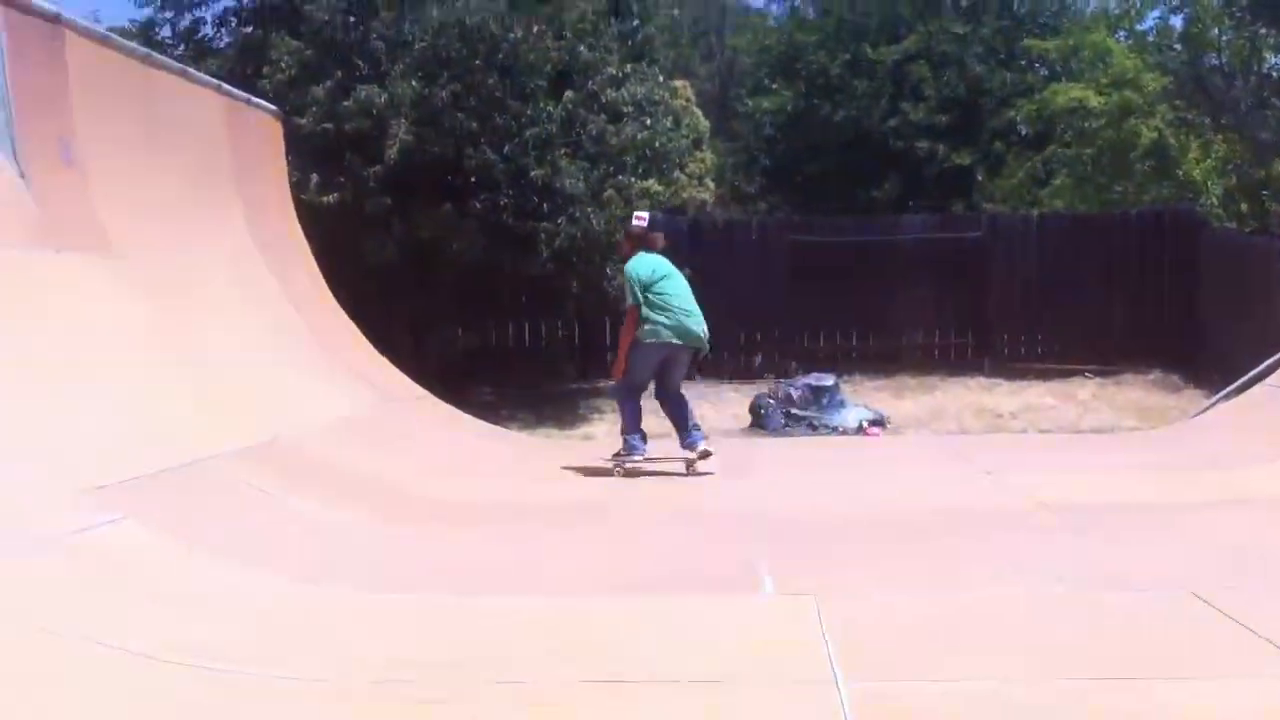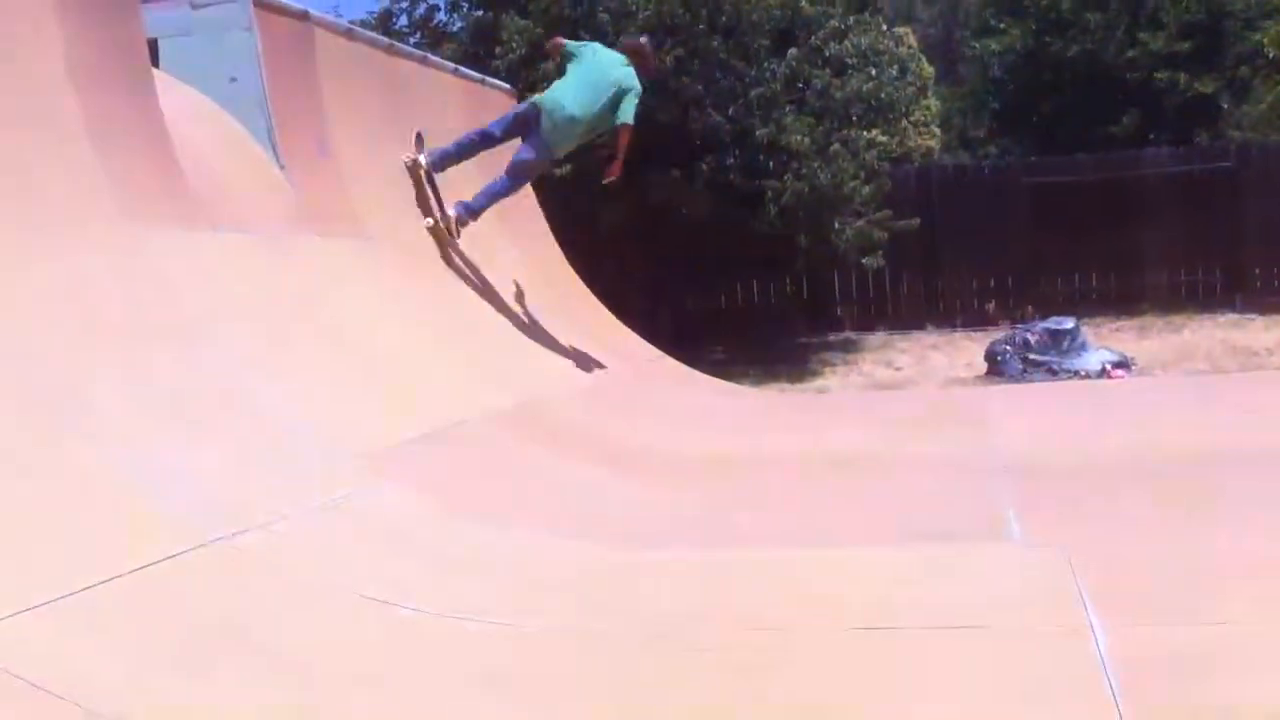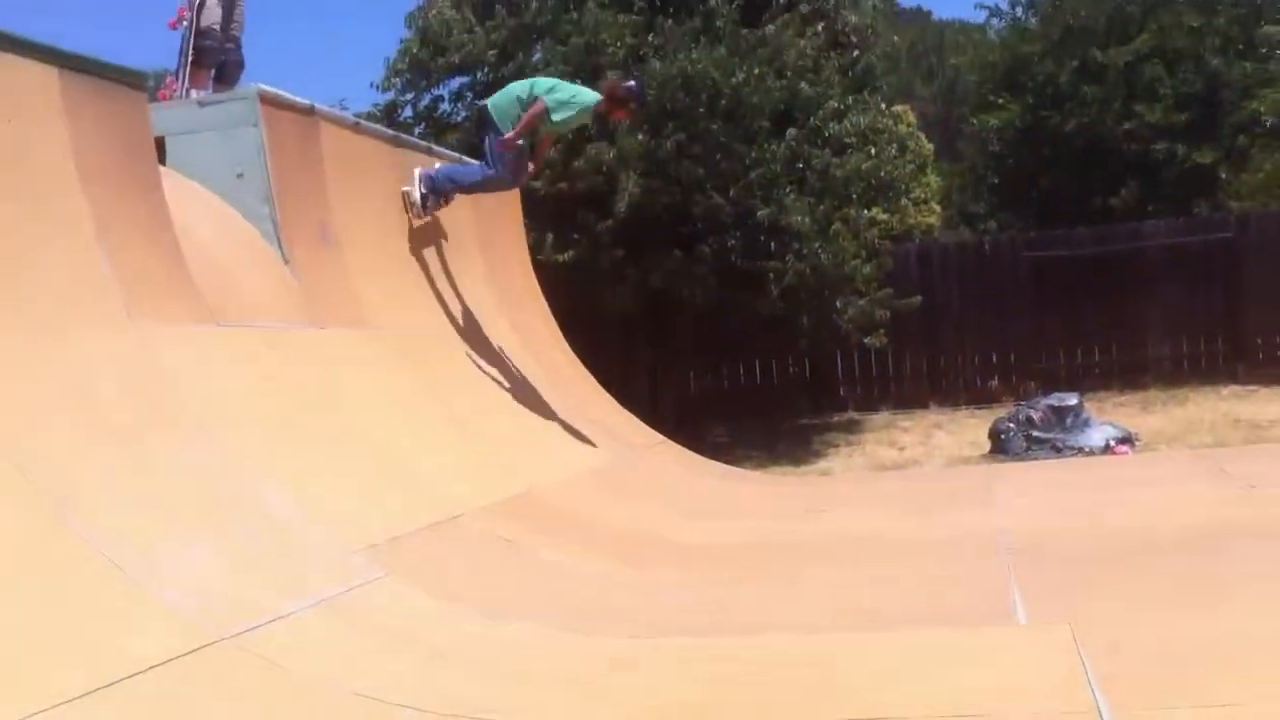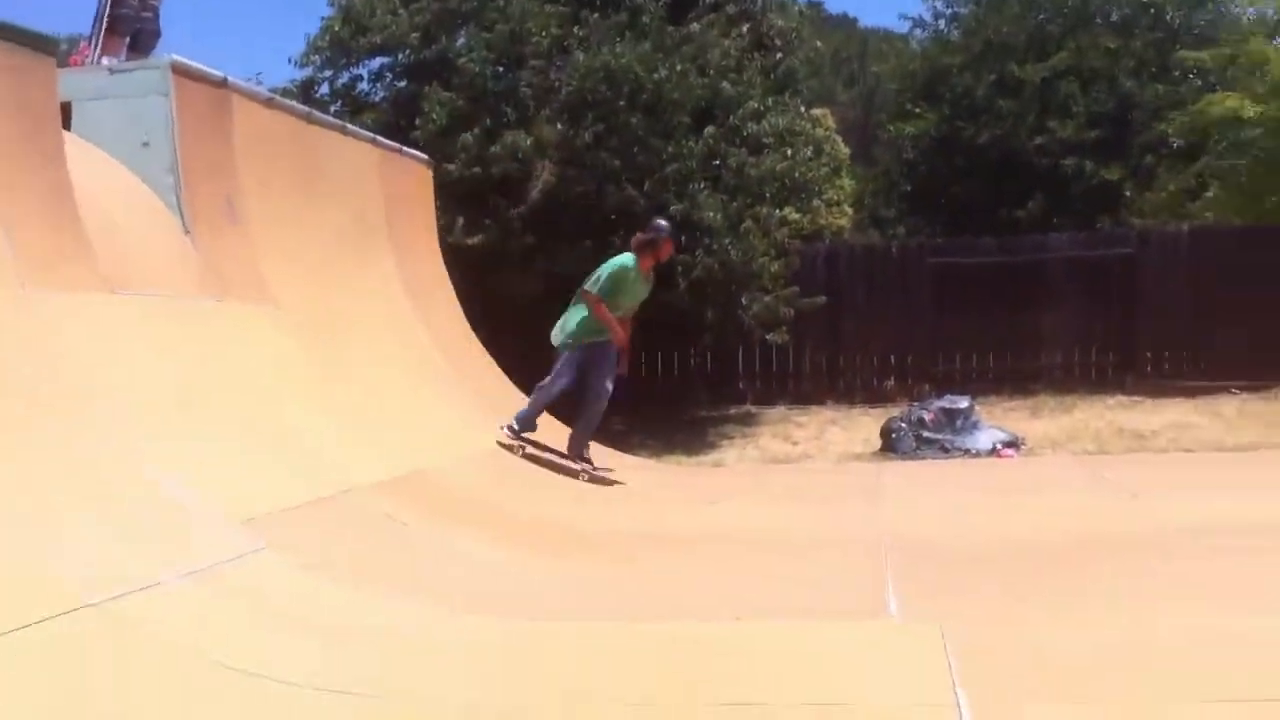
dt=0.5s
person 1, frame 1
left shoulder: (633, 266)
right shoulder: (661, 262)
left elbow: (633, 315)
left wrist: (621, 358)
left hip: (658, 333)
right hip: (692, 334)
left knee: (627, 389)
right knee: (669, 392)
left ankle: (633, 445)
right ankle: (695, 440)
person 1, frame 2
left shoulder: (598, 51)
right shoulder: (633, 86)
left elbow: (558, 44)
right elbow: (625, 126)
left wrist: (550, 46)
right wrist: (617, 163)
left hip: (546, 105)
right hip: (564, 128)
left knee: (491, 133)
right knee: (516, 175)
left ankle: (433, 160)
right ankle: (464, 211)
person 1, frame 3
left shoulder: (587, 98)
right shoulder: (586, 104)
left elbow: (551, 132)
right elbow: (543, 105)
left wrist: (535, 163)
right wrist: (516, 134)
left hip: (512, 110)
right hip: (509, 110)
left knee: (515, 174)
right knee: (499, 175)
left ankle: (444, 178)
right ankle: (430, 181)
person 1, frame 4
left shoulder: (647, 279)
right shoulder: (621, 265)
right elbow: (588, 294)
left wrist: (623, 353)
right wrist: (614, 327)
left hip: (607, 336)
right hip: (579, 329)
left knee: (601, 392)
right knee: (557, 384)
left ankle: (578, 447)
right ankle: (520, 425)
